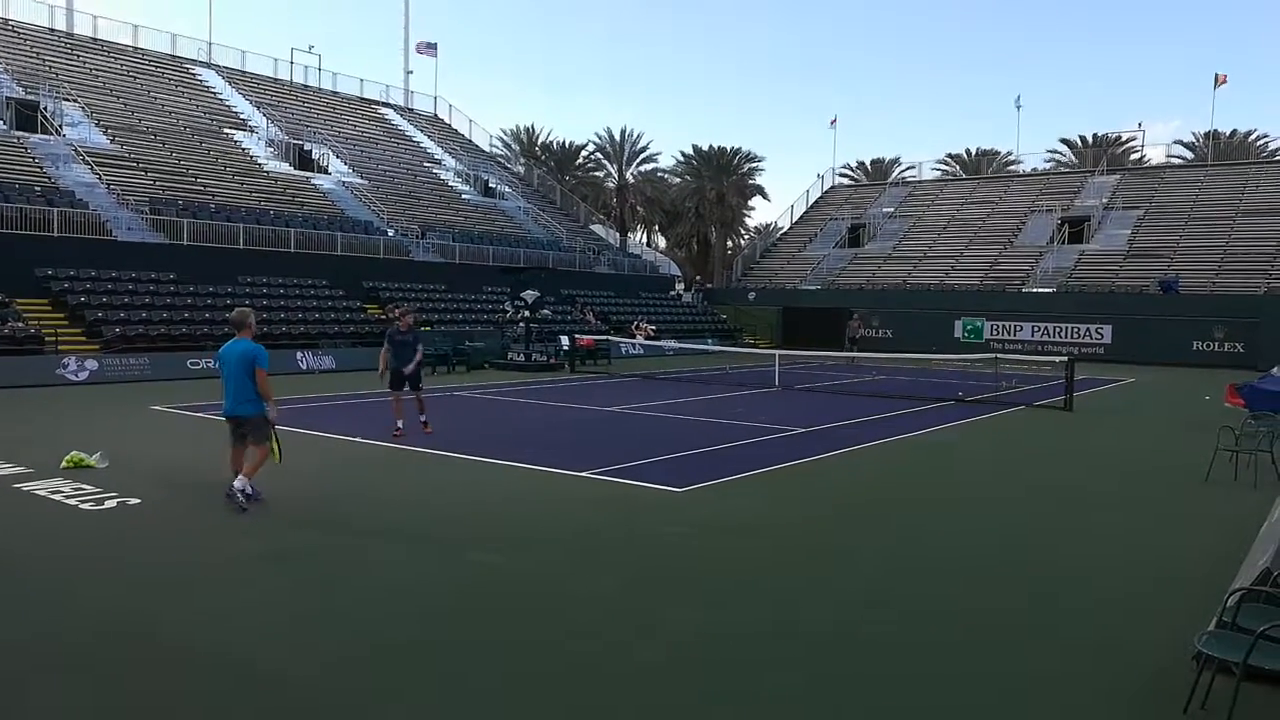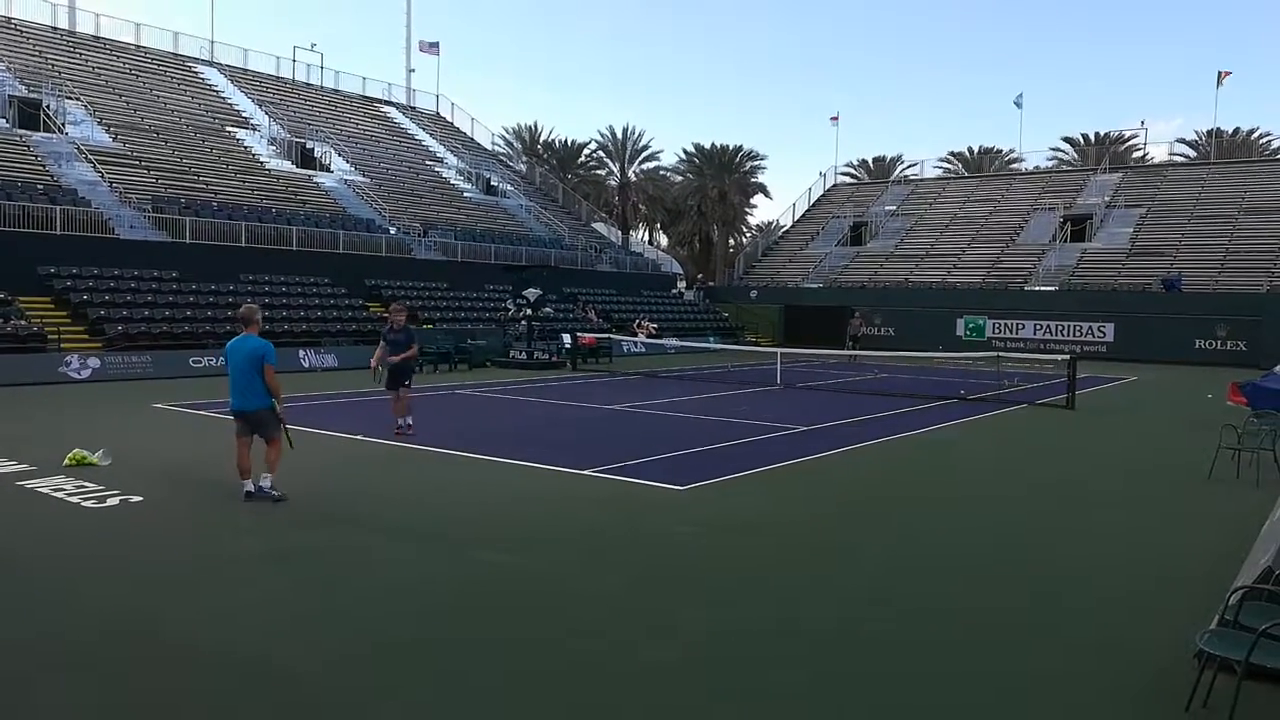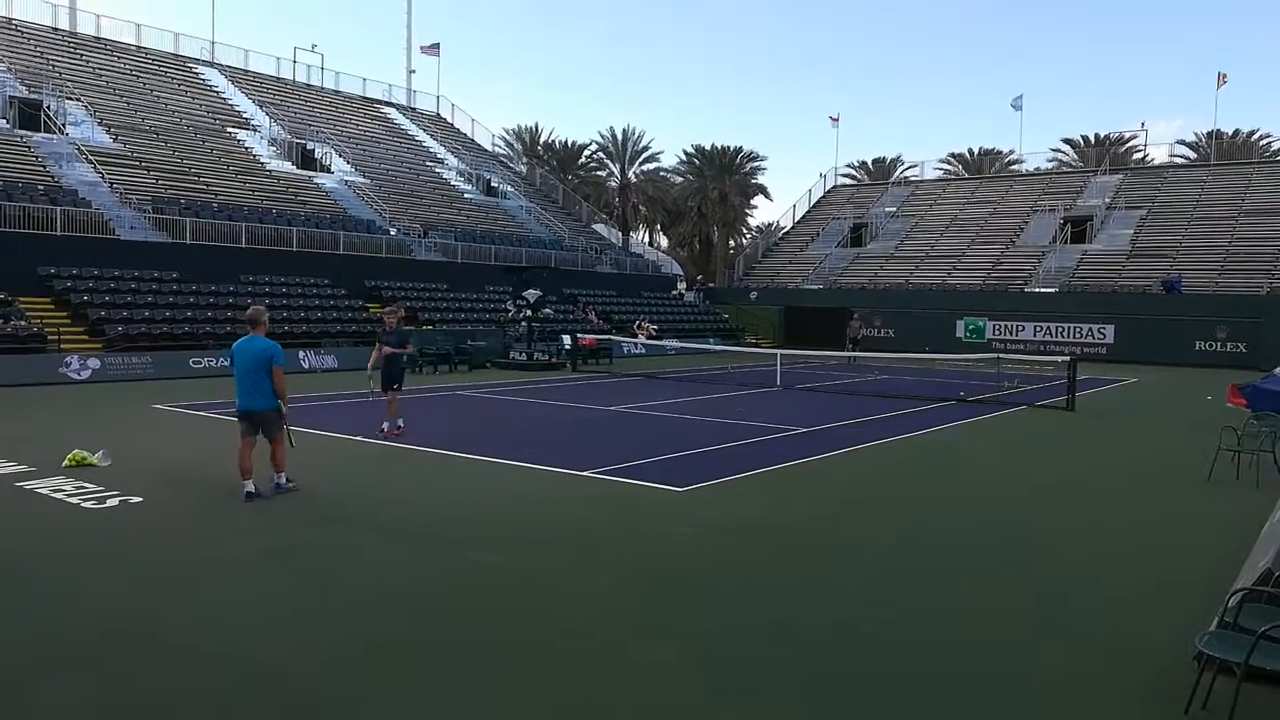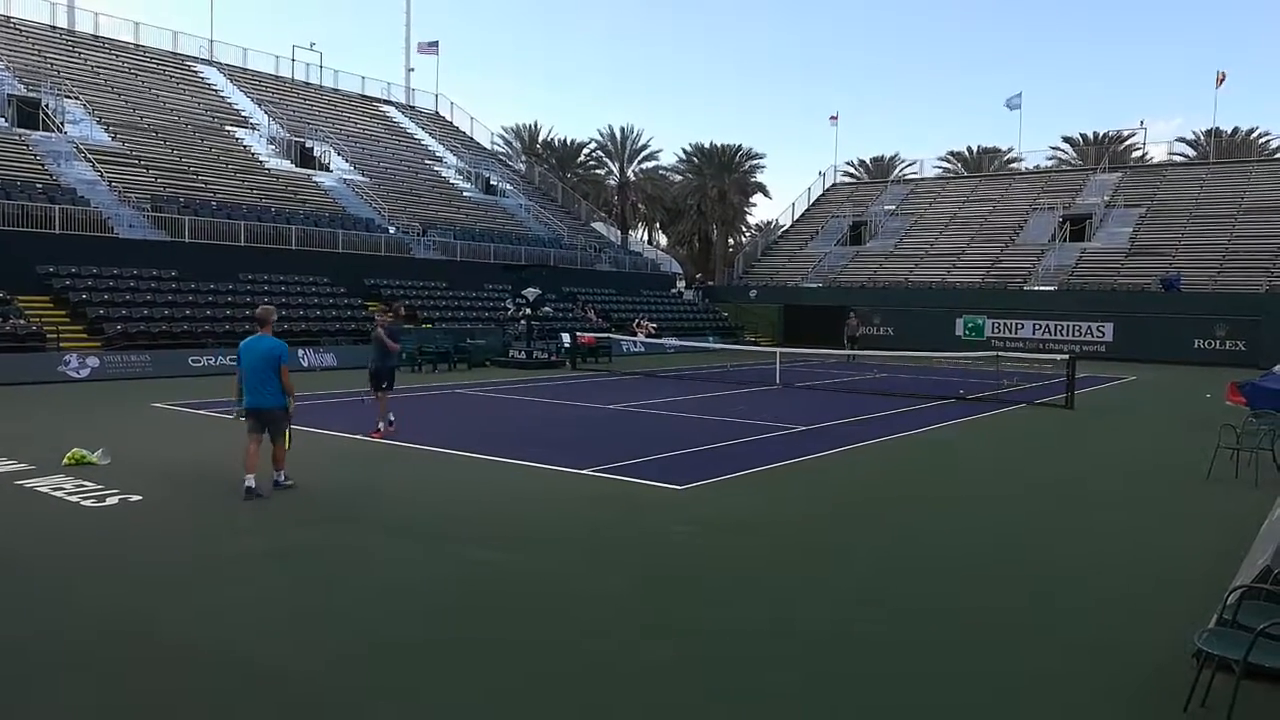
dt=0.2s
person 1, frame 1
left shoulder: (223, 350)
right shoulder: (256, 350)
left elbow: (225, 380)
right elbow: (262, 383)
right wrist: (271, 406)
left hip: (231, 410)
right hip: (253, 410)
left knee: (238, 451)
right knee: (261, 451)
left ankle: (246, 490)
right ankle: (238, 485)
person 1, frame 2
left shoulder: (230, 346)
right shoulder: (265, 346)
right elbow: (271, 380)
right wrist: (279, 401)
left hip: (238, 406)
right hip: (261, 405)
left knee: (243, 447)
right knee: (274, 443)
left ankle: (248, 488)
right ankle: (265, 485)
person 1, frame 3
left shoulder: (236, 347)
right shoulder: (272, 347)
left elbow: (236, 376)
right elbow: (278, 381)
right wrist: (284, 401)
left hip: (244, 406)
right hip: (267, 406)
left knee: (246, 447)
right knee: (277, 443)
left ankle: (248, 488)
right ankle: (281, 481)
person 1, frame 4
left shoulder: (244, 345)
right shoulder: (280, 347)
left elbow: (240, 377)
right elbow: (286, 379)
left wrist: (239, 402)
right wrist: (291, 400)
left hip: (252, 405)
right hip: (275, 405)
left knee: (253, 443)
right knee: (279, 443)
left ankle: (249, 483)
right ankle: (279, 479)
